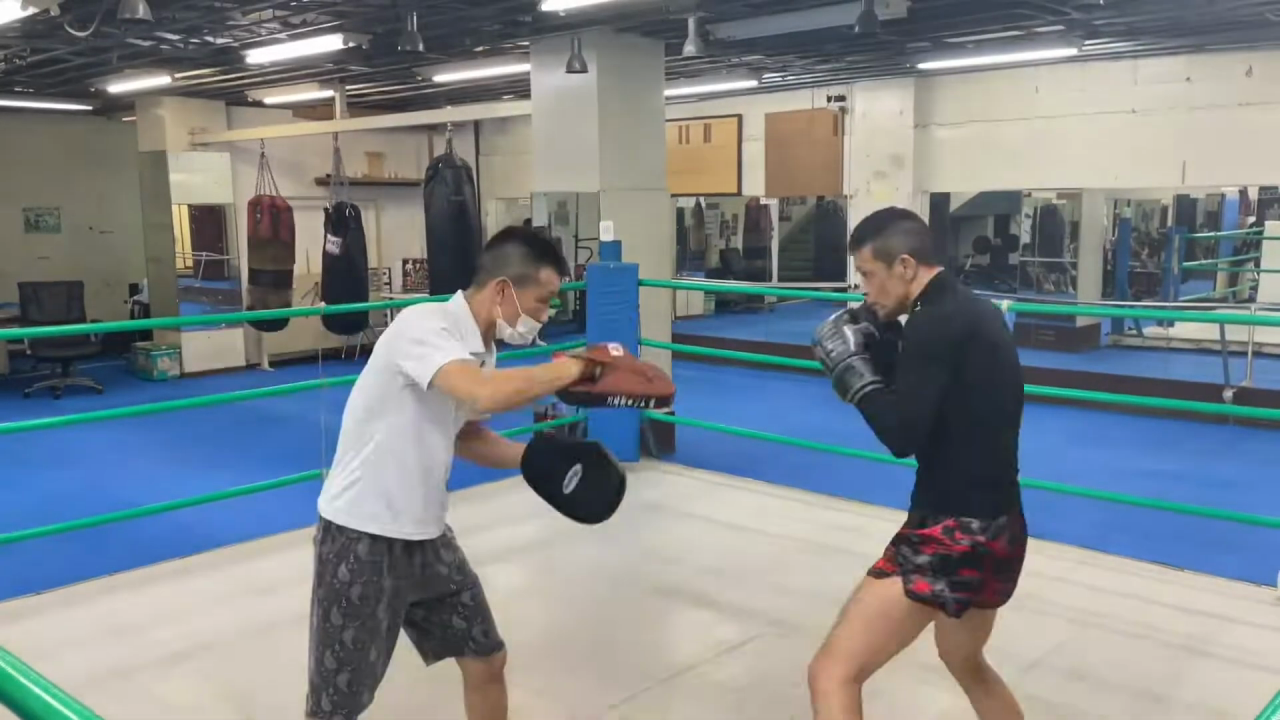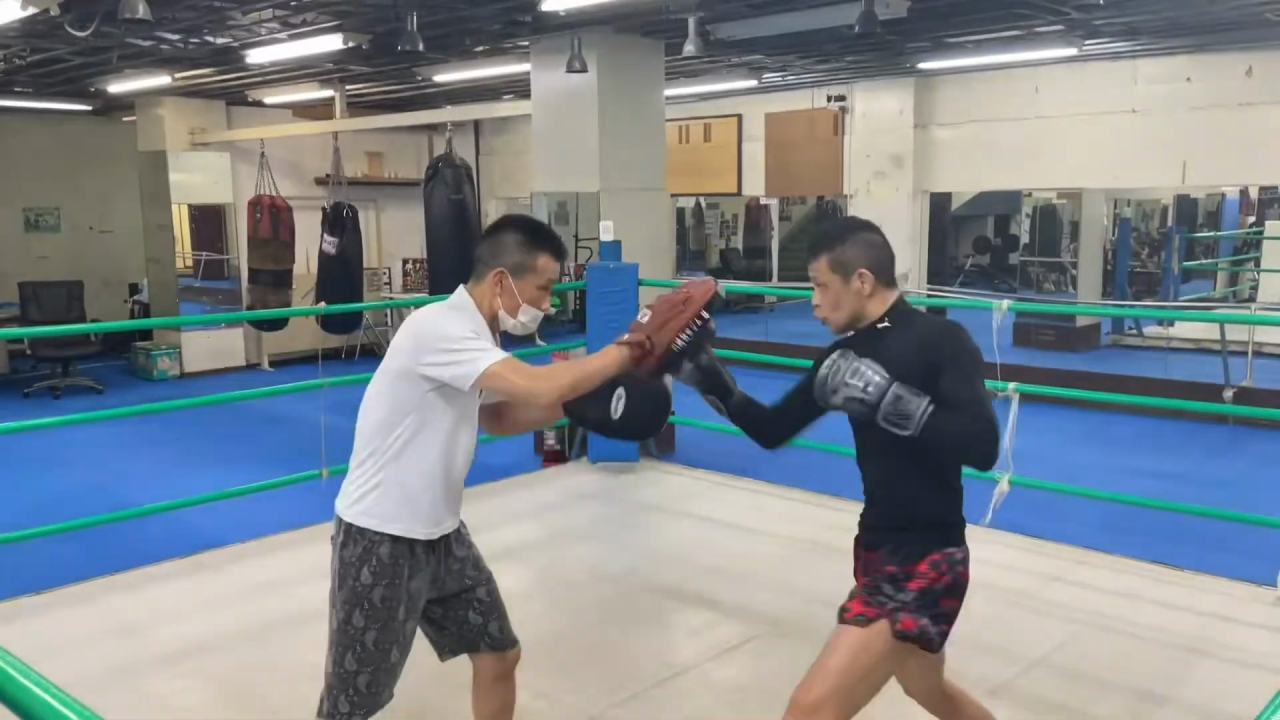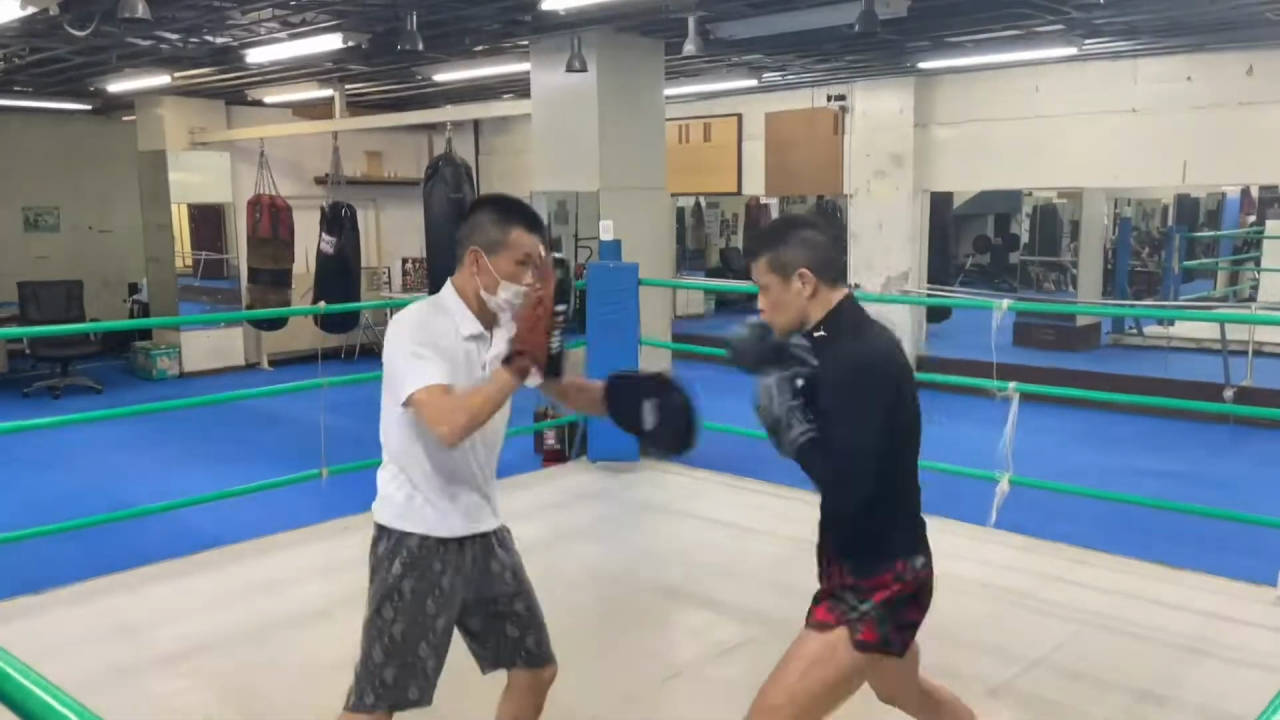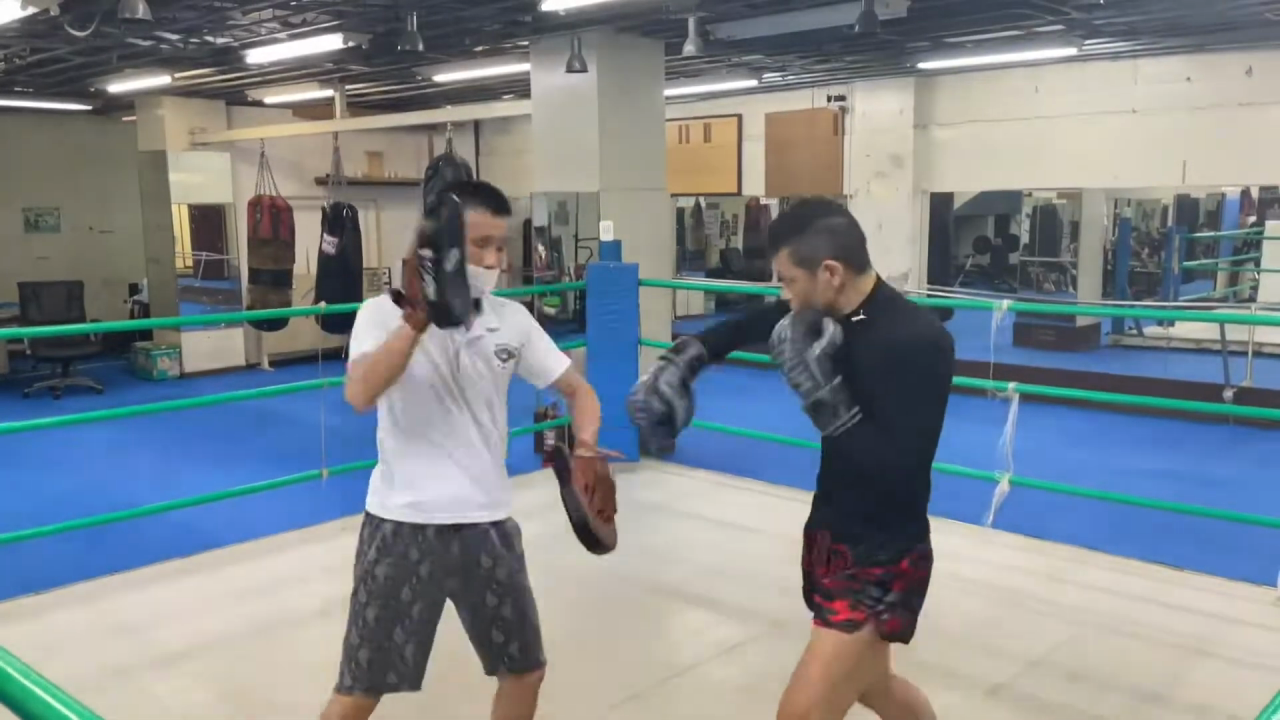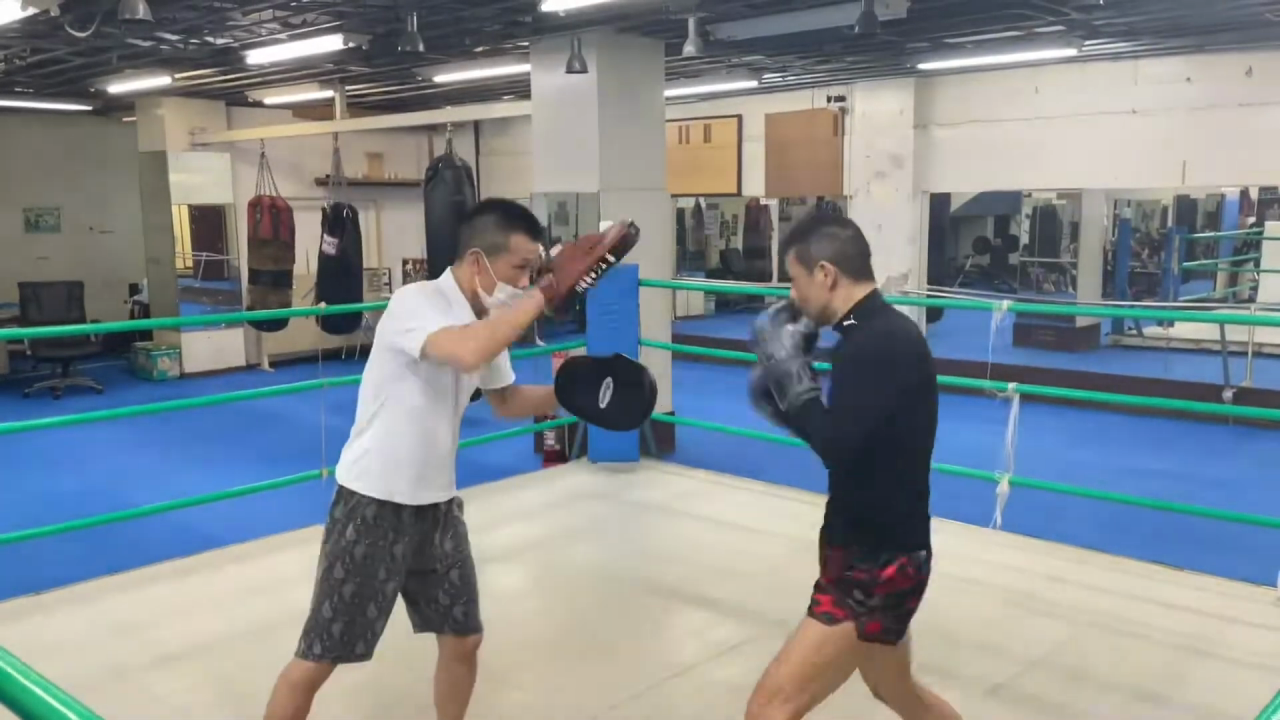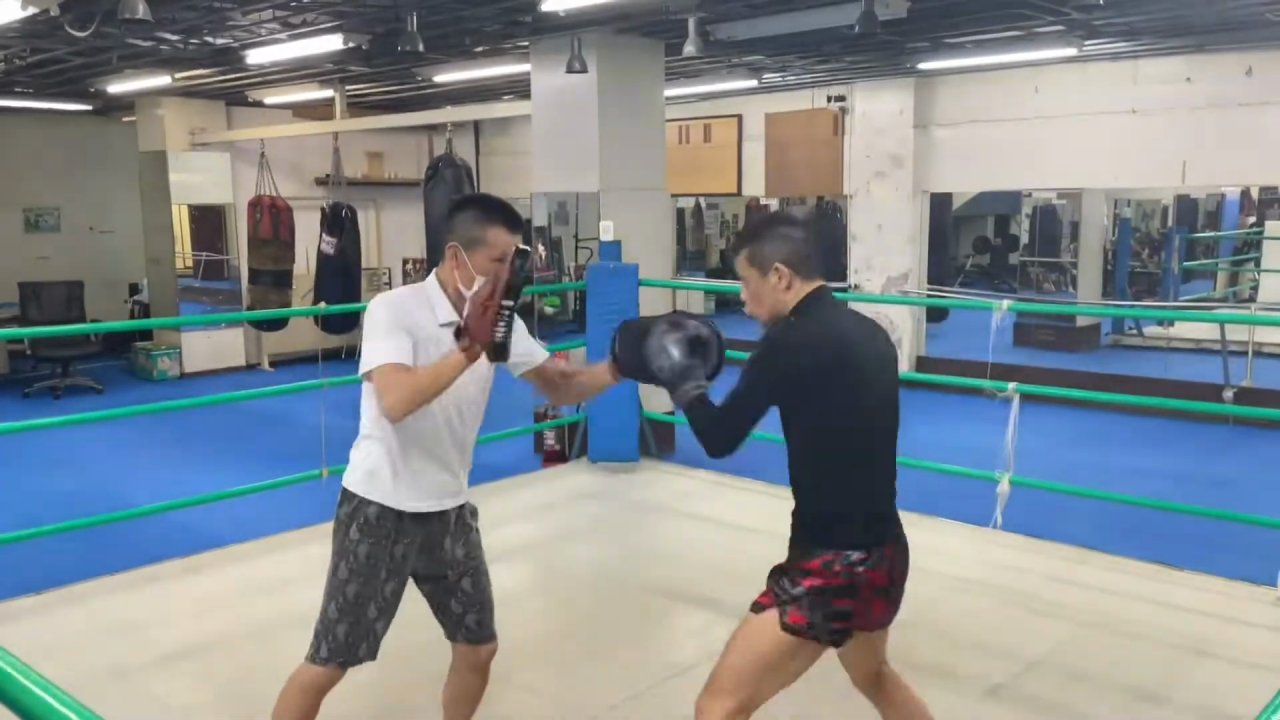
dt=0.3s
person 1, frame 1
left shoulder: (478, 348)
right shoulder: (420, 326)
right elbow: (487, 394)
right wrist: (578, 366)
left hip: (424, 533)
right hip: (359, 537)
left knee: (487, 659)
person 1, frame 2
left shoulder: (482, 336)
right shoulder: (437, 327)
left elbow: (497, 416)
right elbow: (540, 390)
left wrist: (577, 407)
right wrist: (633, 347)
left hip: (439, 532)
right hip: (379, 537)
left knee: (499, 656)
person 1, frame 3
left shoulder: (511, 328)
right shoulder: (414, 327)
left elbow: (565, 390)
right elbow: (448, 425)
right wrist: (520, 362)
left hip: (482, 532)
right hip: (416, 539)
left knee: (536, 669)
person 1, frame 4
left shoulder: (512, 319)
right shoulder: (384, 312)
left elbow: (578, 389)
right elbow: (360, 394)
left wrist: (585, 448)
right wrist: (418, 317)
left hip: (485, 526)
right hip: (404, 527)
left knee: (524, 671)
person 1, frame 5
left shoulder: (490, 318)
right shoulder: (416, 304)
left elbow: (507, 401)
right elbow: (466, 353)
right wrist: (549, 292)
left hip: (435, 503)
right hip: (373, 504)
left knee: (463, 640)
right knee: (318, 659)
person 1, frame 6
left shoulder: (496, 320)
right shoulder: (393, 309)
left elbow: (559, 386)
right elbow: (396, 403)
left wrist: (620, 368)
right wrist: (469, 349)
left hip: (447, 511)
right hip: (380, 509)
left knee: (478, 648)
right knee: (327, 664)
person 2, frame 1
left shoulder: (940, 322)
right shoulder: (973, 312)
left elbow: (902, 435)
left wrist: (851, 367)
right wrist: (880, 347)
left hip: (954, 533)
right hip: (996, 530)
left knee: (833, 675)
right knee: (967, 665)
person 2, frame 2
left shoulder: (939, 340)
right shoulder: (855, 351)
left elbow: (981, 447)
right elbow: (772, 431)
left wrist: (888, 398)
right wrist: (707, 376)
left hip: (924, 564)
right hip: (887, 550)
person 2, frame 3
left shoulder: (858, 358)
right shoulder: (844, 341)
left elbow: (856, 487)
left wrist: (789, 425)
left hip: (877, 572)
right hip: (880, 559)
person 2, frame 4
left shoulder: (922, 341)
right shoulder: (833, 314)
left elbow: (893, 471)
right elbow: (749, 326)
left wrist: (817, 388)
right wrist: (677, 365)
left hip: (883, 559)
right hip: (832, 536)
person 2, frame 5
left shoulder: (881, 339)
right shoulder: (864, 338)
left elbow: (842, 447)
right elbow: (841, 436)
left wrist: (790, 367)
right wrist: (778, 395)
left hip: (875, 563)
right hip: (864, 550)
person 2, frame 6
left shoulder: (794, 343)
right shoulder: (865, 333)
left elbow: (718, 440)
left wrist: (684, 377)
left hip: (832, 561)
right hip: (879, 548)
right knee: (874, 677)
